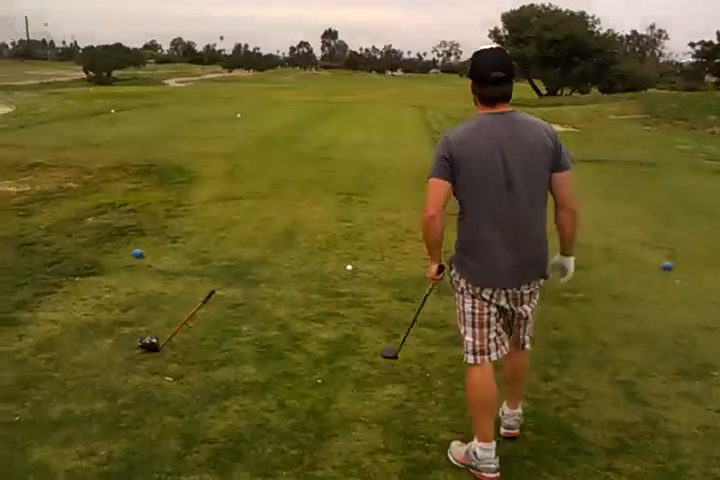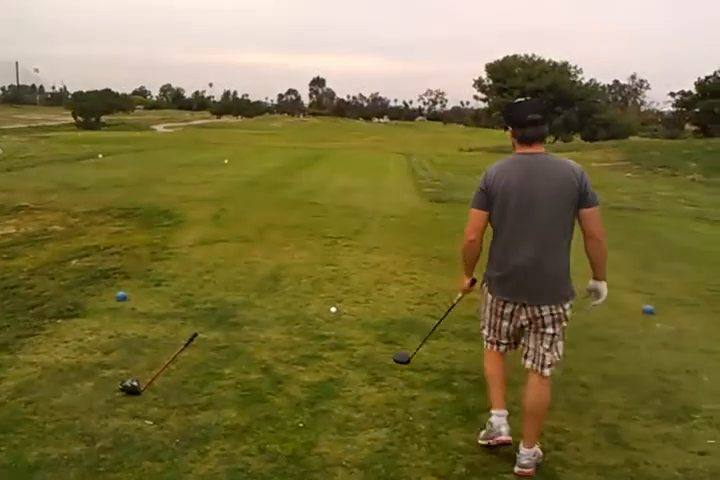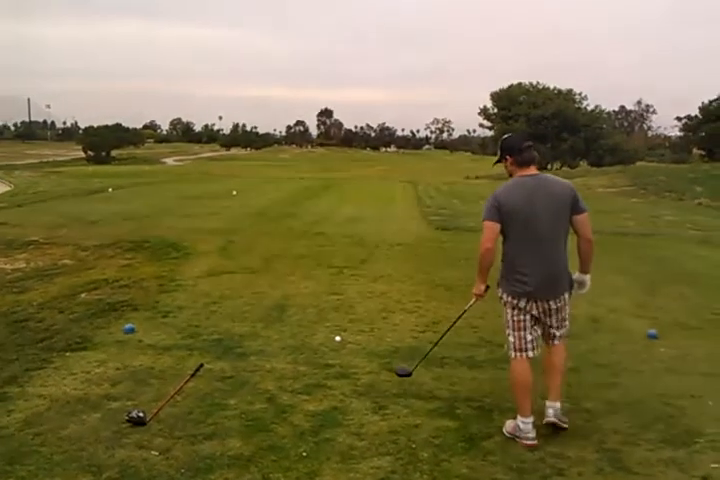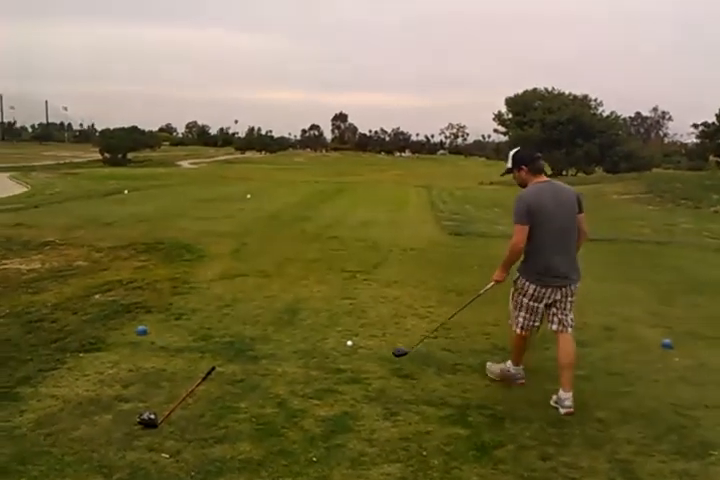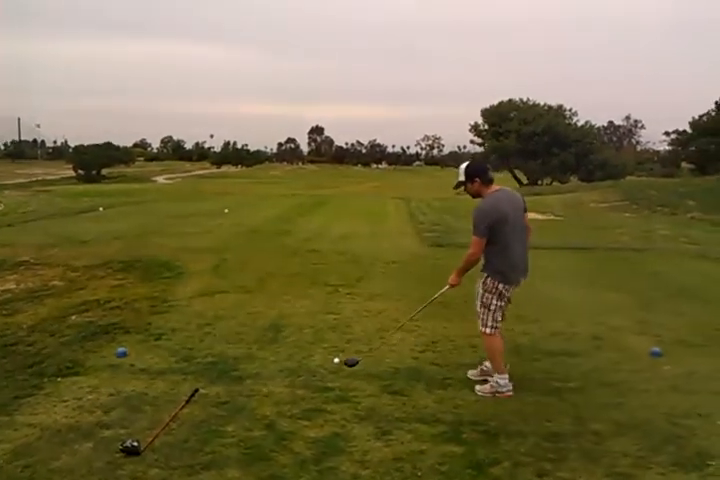
dt=0.7s
person 1, frame 1
left shoulder: (455, 141)
right shoulder: (545, 134)
left elbow: (433, 213)
right elbow: (567, 205)
left wrist: (434, 260)
right wrist: (567, 252)
left hip: (475, 271)
right hip: (529, 268)
left knee: (479, 359)
right knee: (519, 343)
right ankle: (512, 415)
person 1, frame 2
left shoulder: (494, 175)
right shoulder: (573, 174)
left elbow: (472, 236)
right elbow: (595, 235)
left wrist: (467, 275)
right wrist: (599, 278)
left hip: (502, 287)
right hip: (552, 292)
left knee: (494, 348)
right knee: (540, 371)
left ankle: (498, 422)
person 1, frame 3
left shoulder: (501, 195)
right shoulder: (565, 189)
left elbow: (487, 246)
right elbow: (587, 236)
left wrist: (481, 280)
right wrist: (584, 271)
left hip: (516, 289)
right hip: (556, 287)
left knee: (520, 354)
right knee: (556, 343)
left ankle: (525, 424)
right ankle: (554, 408)
person 1, frame 4
left shoulder: (526, 198)
right shoulder: (571, 193)
left elbow: (518, 244)
right elbow: (582, 232)
left wrist: (503, 270)
left hip: (535, 277)
right hip: (568, 277)
left knee: (522, 328)
right knee: (564, 332)
left ankle: (514, 370)
right ankle: (566, 396)
person 1, frame 5
left shoulder: (484, 209)
right shoulder: (514, 195)
left elbow: (475, 253)
right elbow: (526, 229)
left wrist: (458, 274)
left hip: (497, 275)
right hip: (516, 271)
left knee: (488, 328)
right knee: (494, 321)
left ankle: (501, 383)
right ankle: (493, 366)
